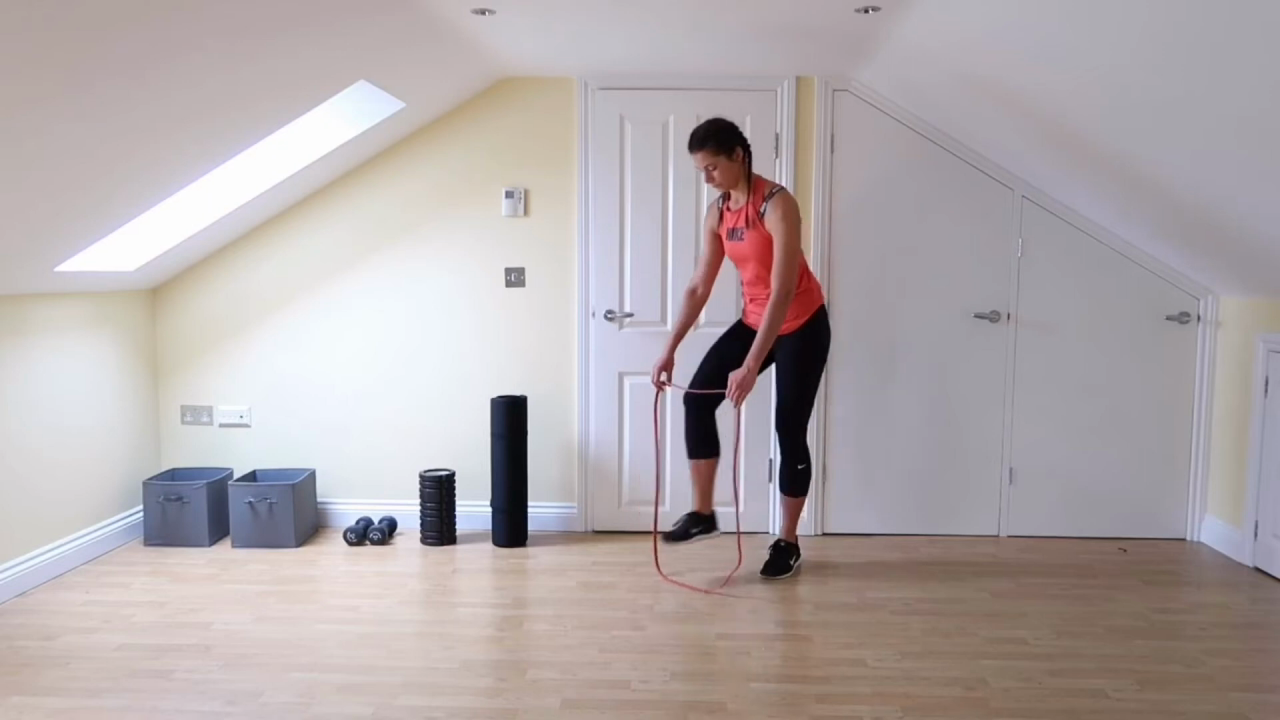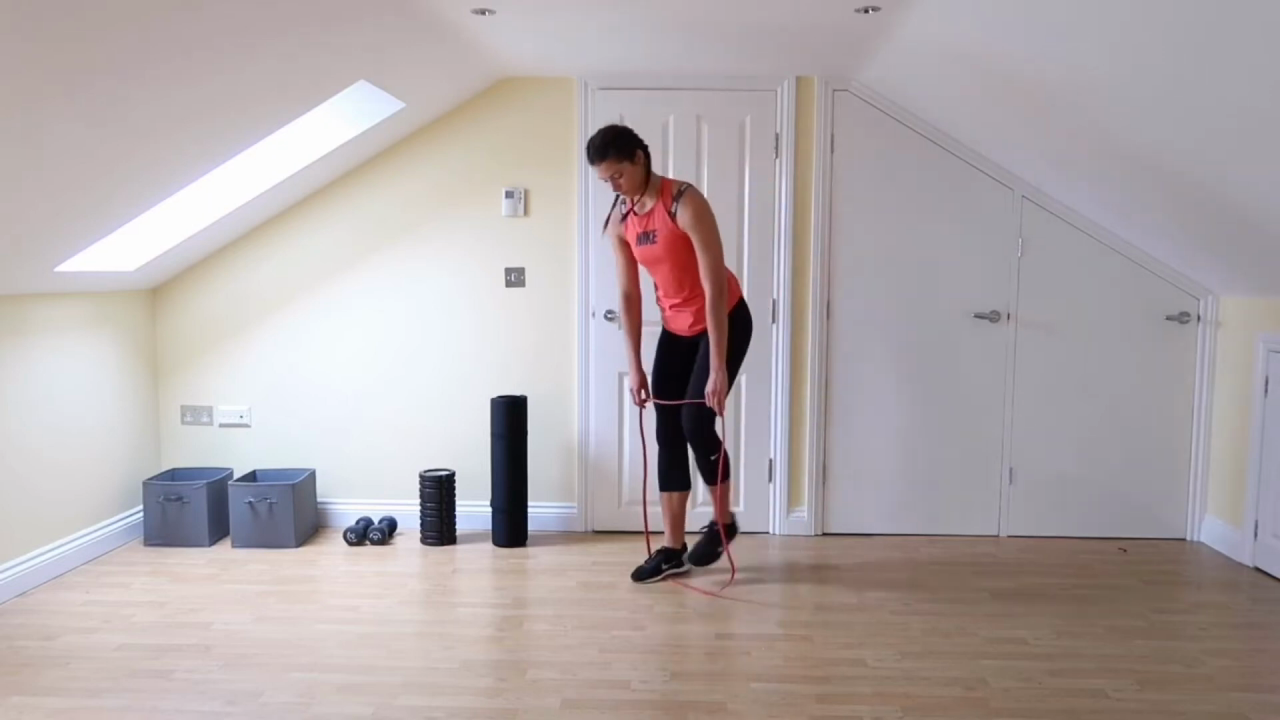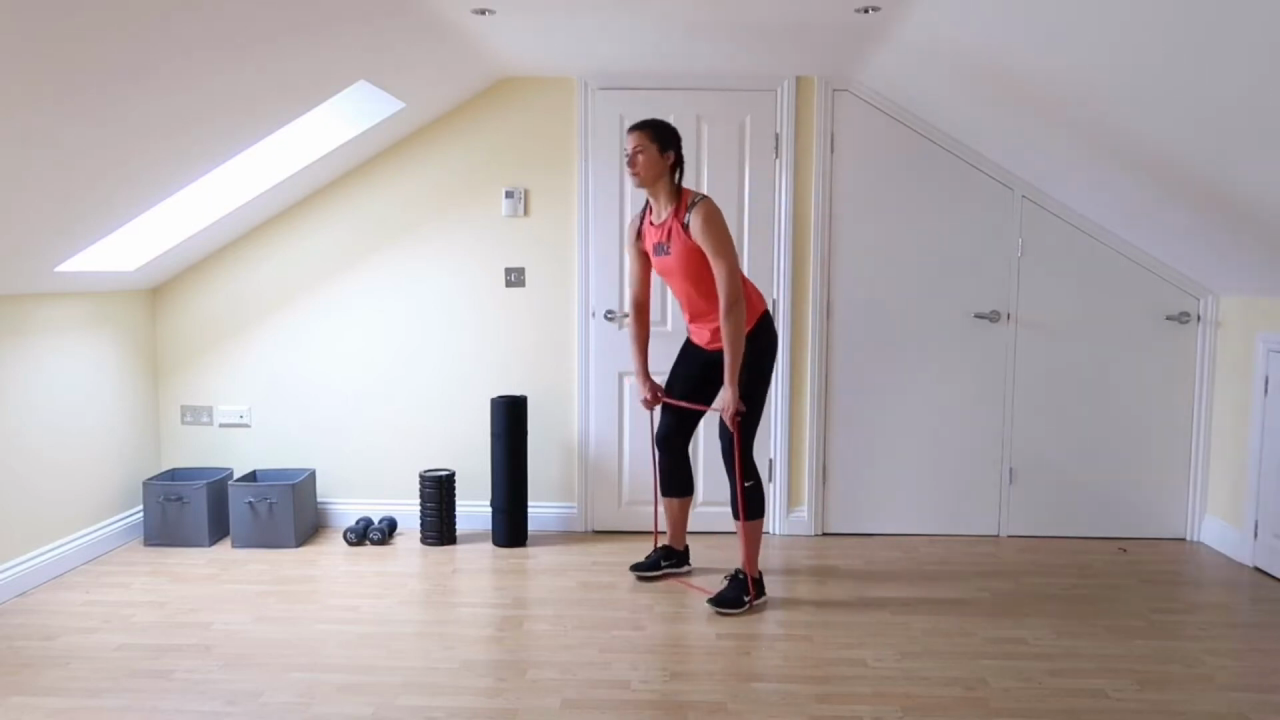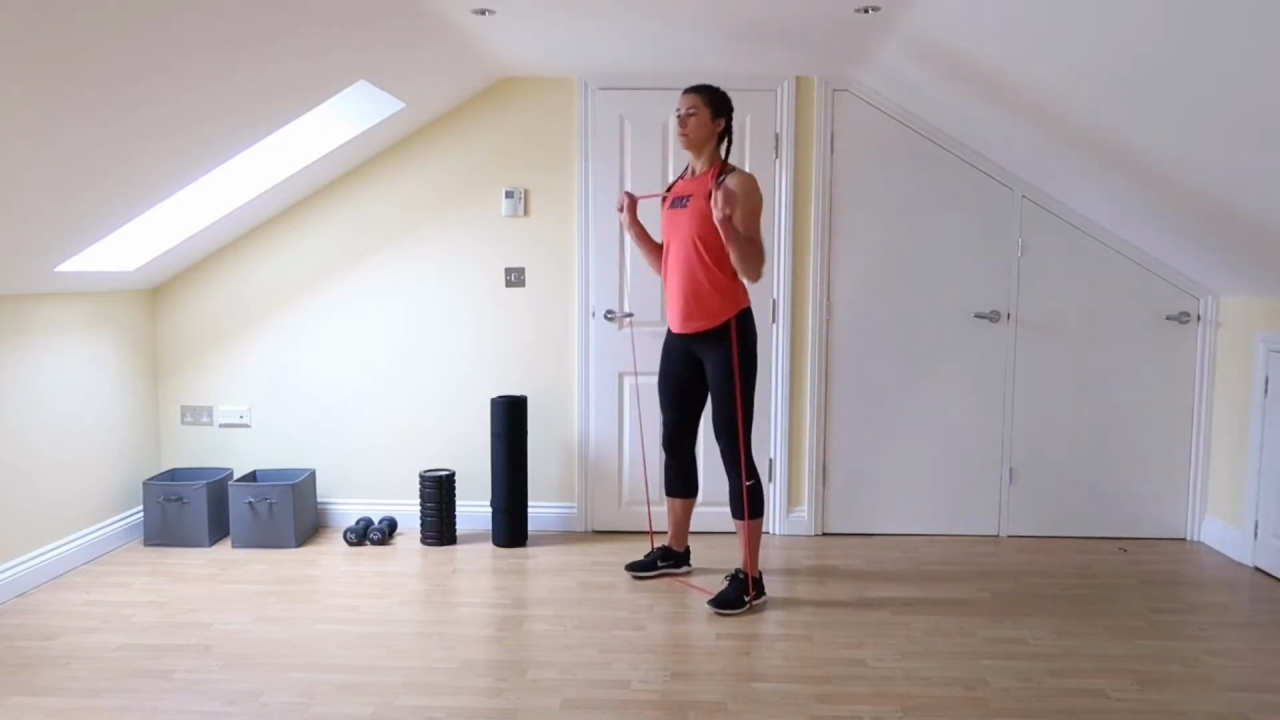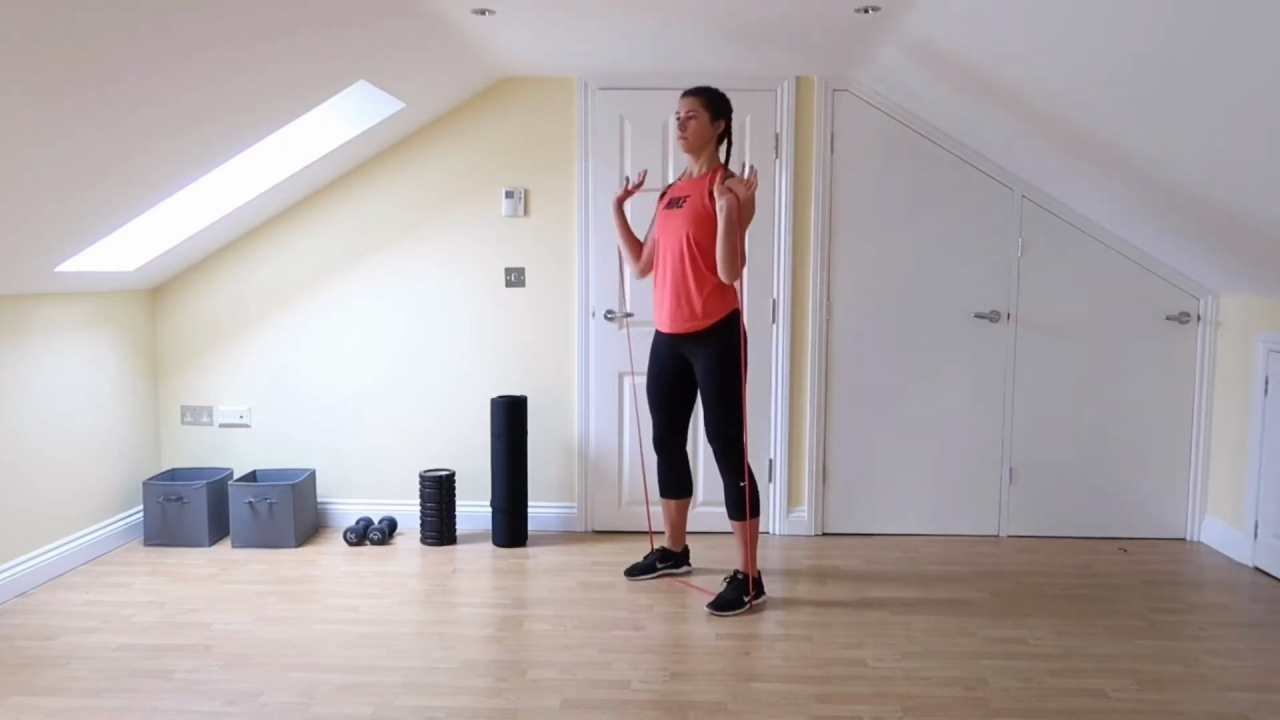
dt=0.7s
person 1, frame 1
left shoulder: (777, 204)
right shoulder: (717, 212)
left elbow: (782, 292)
right elbow: (699, 286)
left wrist: (750, 367)
right wrist: (670, 349)
left hip: (802, 326)
right hip: (754, 321)
left knee: (789, 430)
right knee: (698, 398)
left ankle: (787, 542)
right ankle: (702, 512)
person 1, frame 2
left shoulder: (685, 202)
right shoulder: (619, 219)
left elbow: (715, 287)
right elbow: (629, 295)
left wrist: (719, 367)
right wrist: (634, 366)
left hip: (723, 321)
right hip: (675, 328)
left knee: (695, 421)
right knee: (667, 433)
left ankle: (722, 521)
right ankle: (672, 548)
person 1, frame 3
left shoulder: (700, 213)
right shoulder: (641, 225)
left elbow: (733, 299)
right elbow: (639, 304)
left wrist: (731, 386)
right wrist: (642, 375)
left hip: (749, 337)
right hip: (700, 341)
left knee: (734, 450)
right knee: (668, 437)
left ankle: (750, 577)
right ankle: (674, 549)
person 1, frame 4
left shoulder: (735, 183)
right shoulder: (675, 188)
left elbow: (753, 271)
left wrist: (728, 224)
right wrist: (631, 223)
left hip: (726, 332)
right hip: (680, 335)
left knee: (733, 449)
right knee: (675, 441)
left ankle: (749, 577)
right ankle: (675, 549)
person 1, frame 5
left shoulder: (732, 189)
right shoulder: (669, 193)
left elbow: (729, 271)
right elbow: (640, 266)
left wrist: (727, 206)
right wrist: (618, 208)
left hip: (716, 335)
right hip: (668, 336)
left knee: (727, 448)
right knee: (666, 441)
left ankle: (749, 576)
right ankle: (673, 549)
